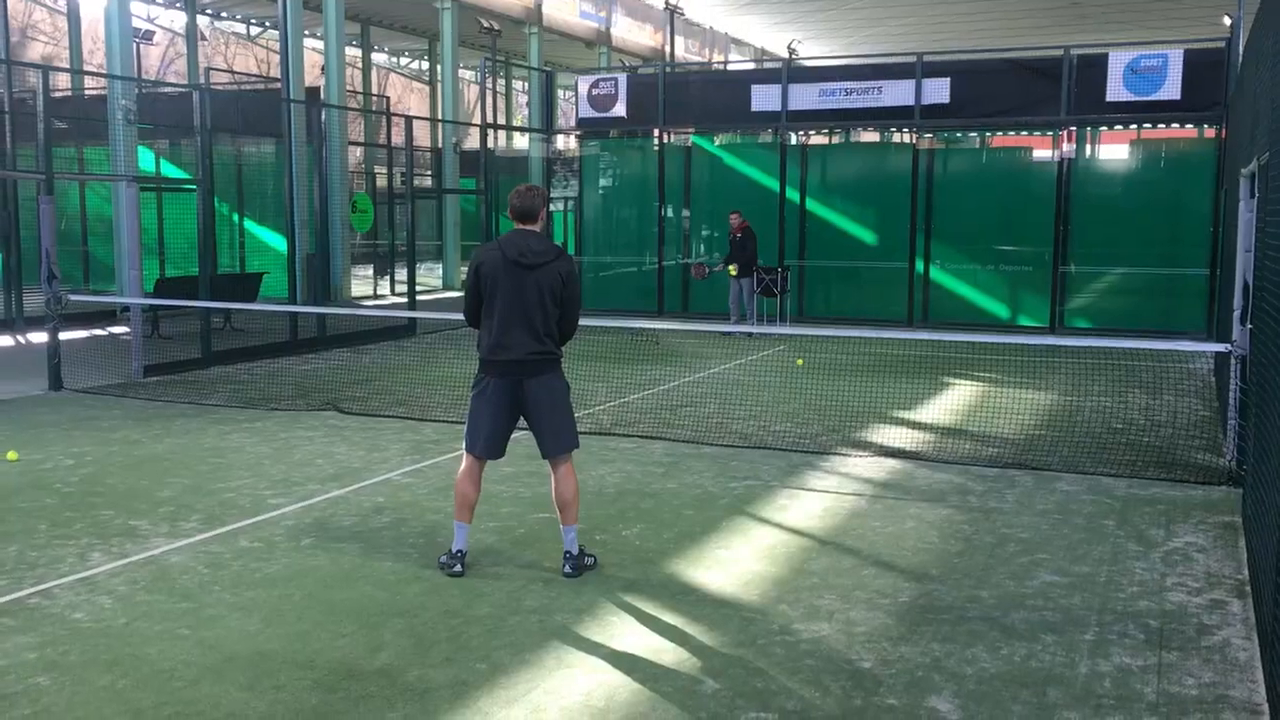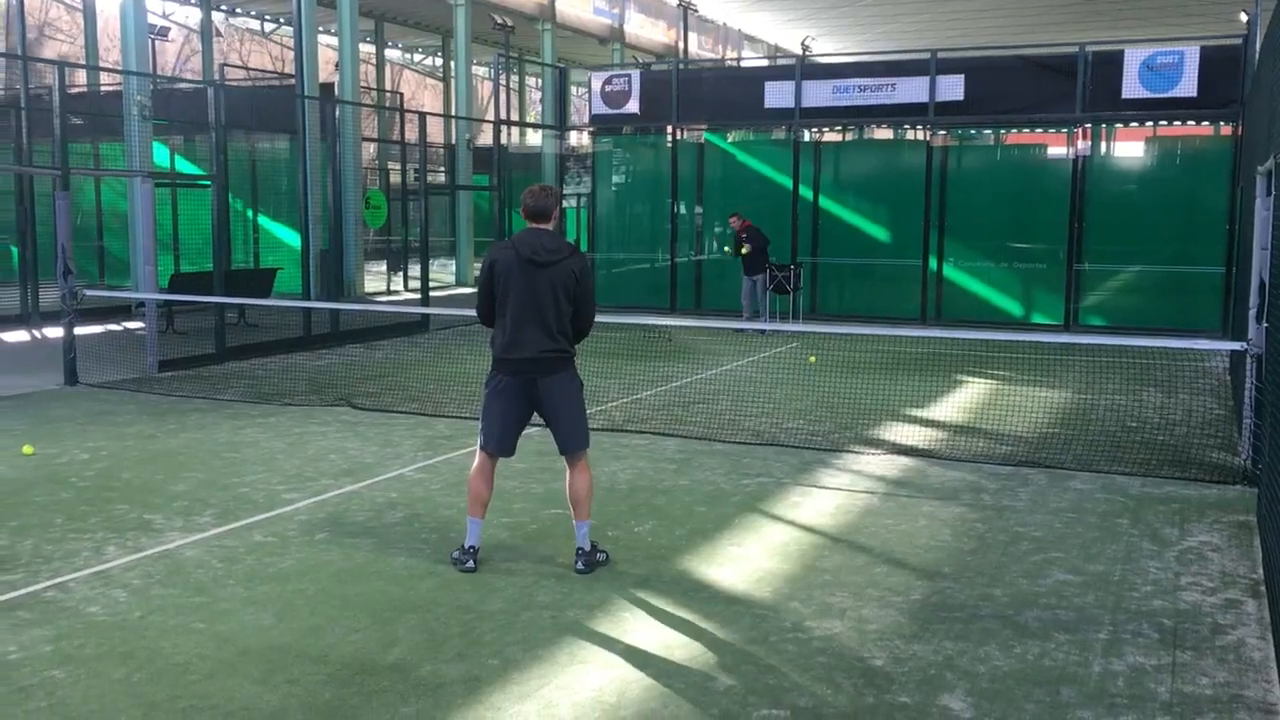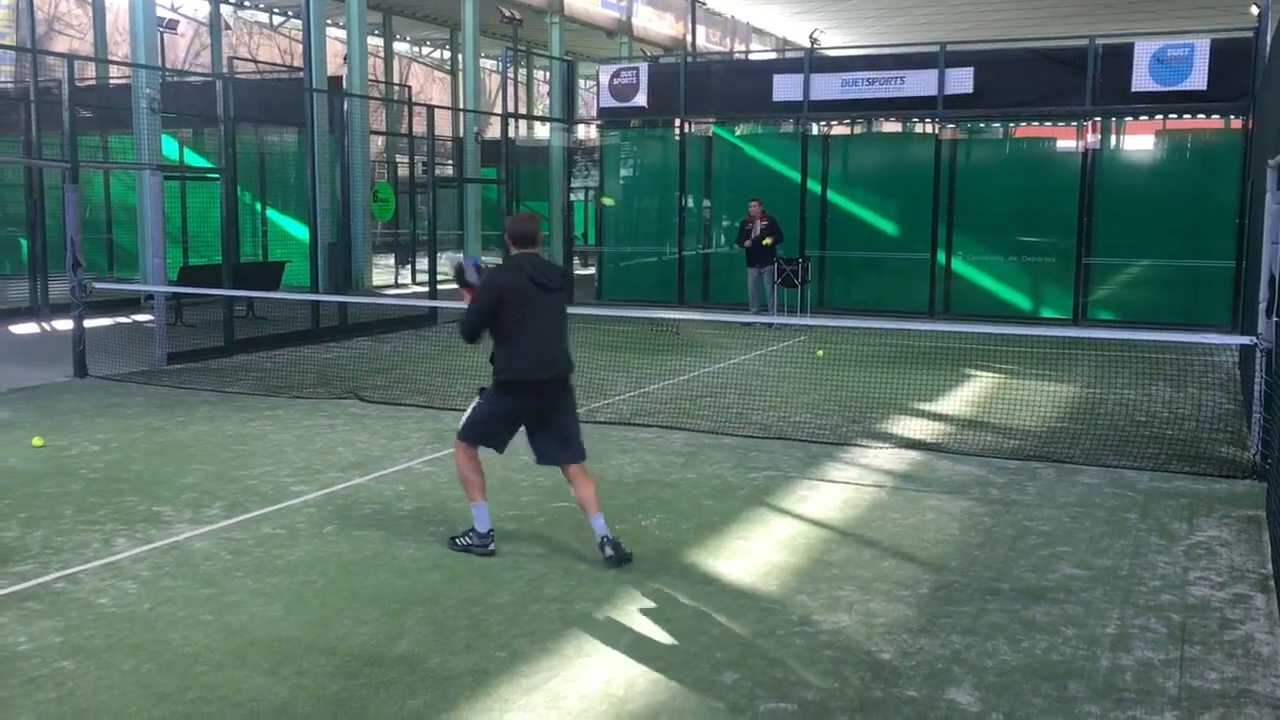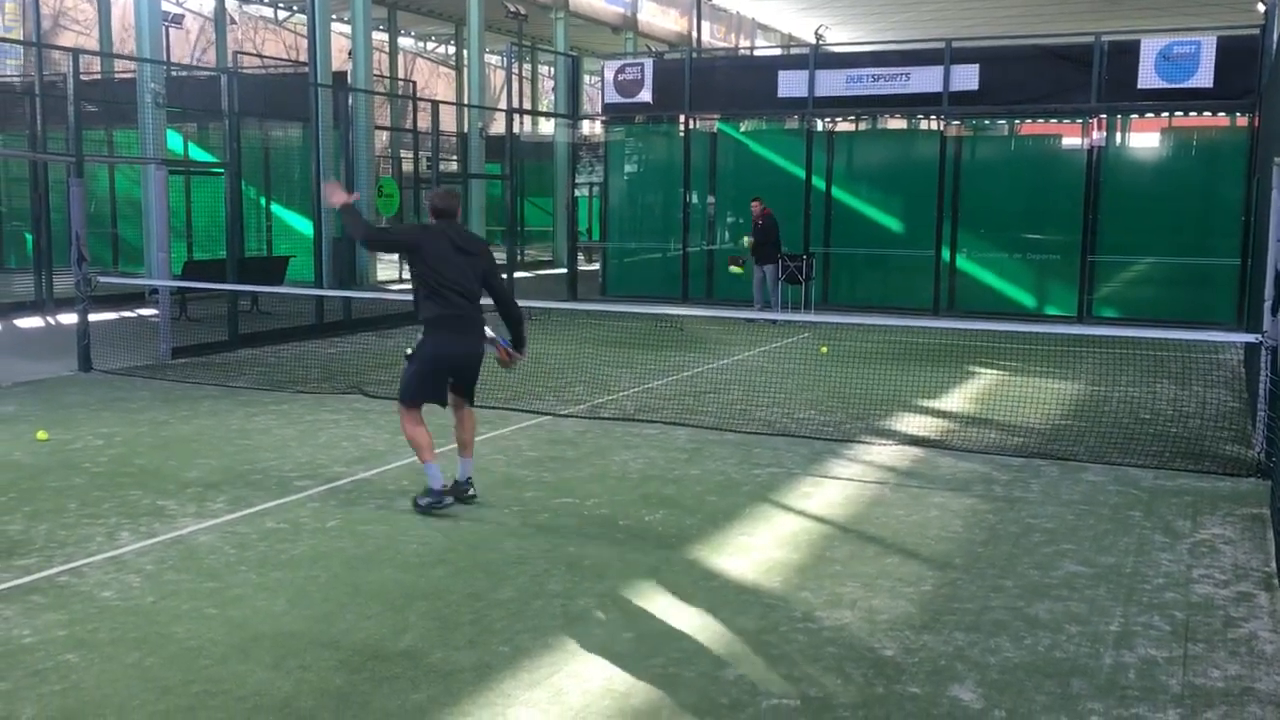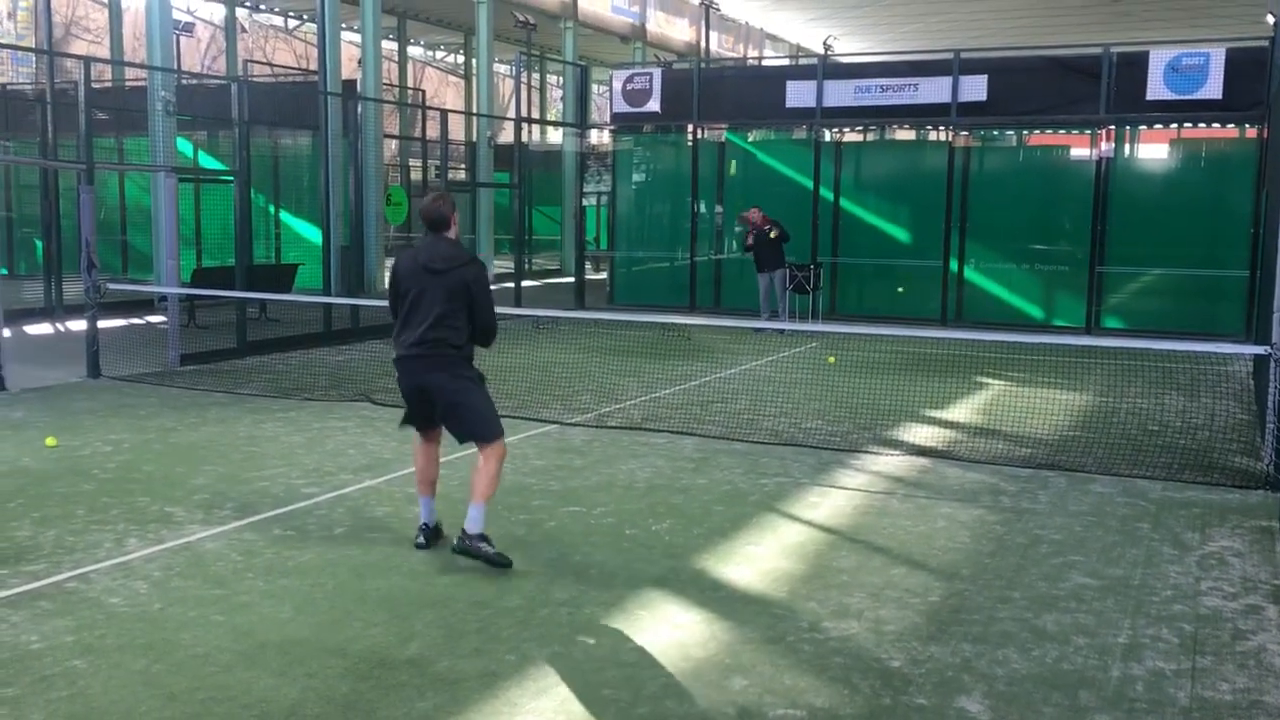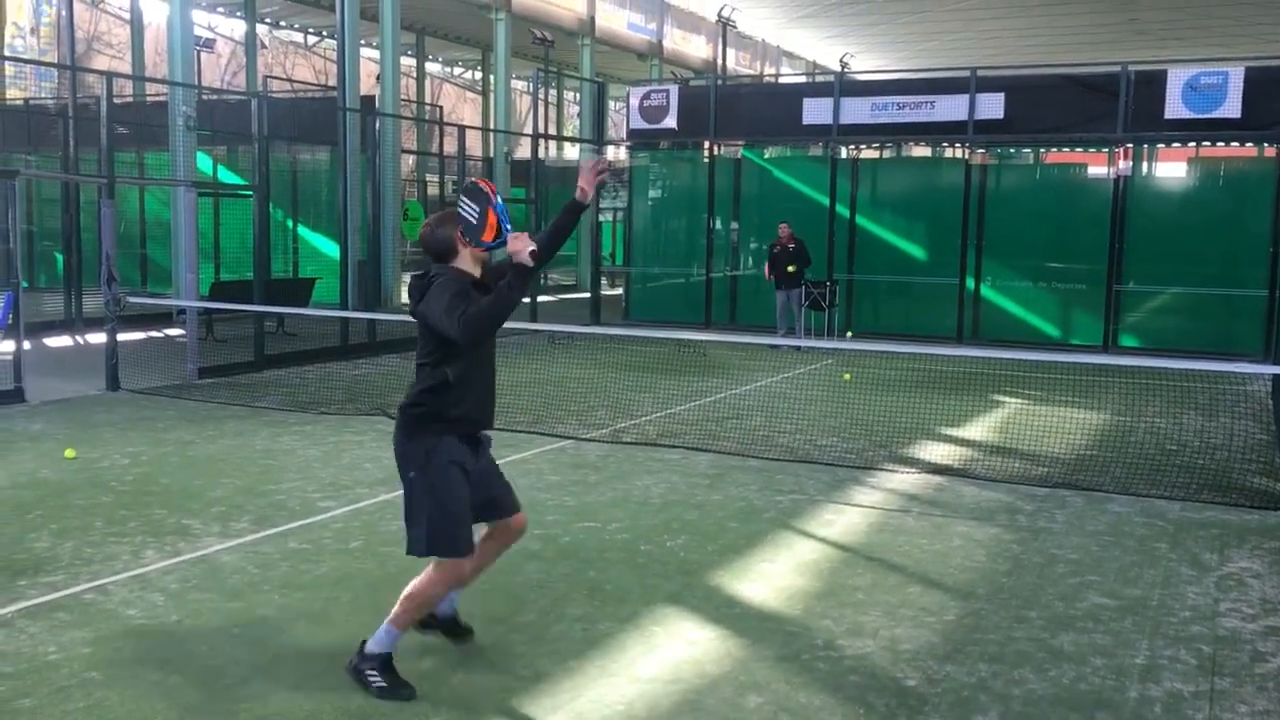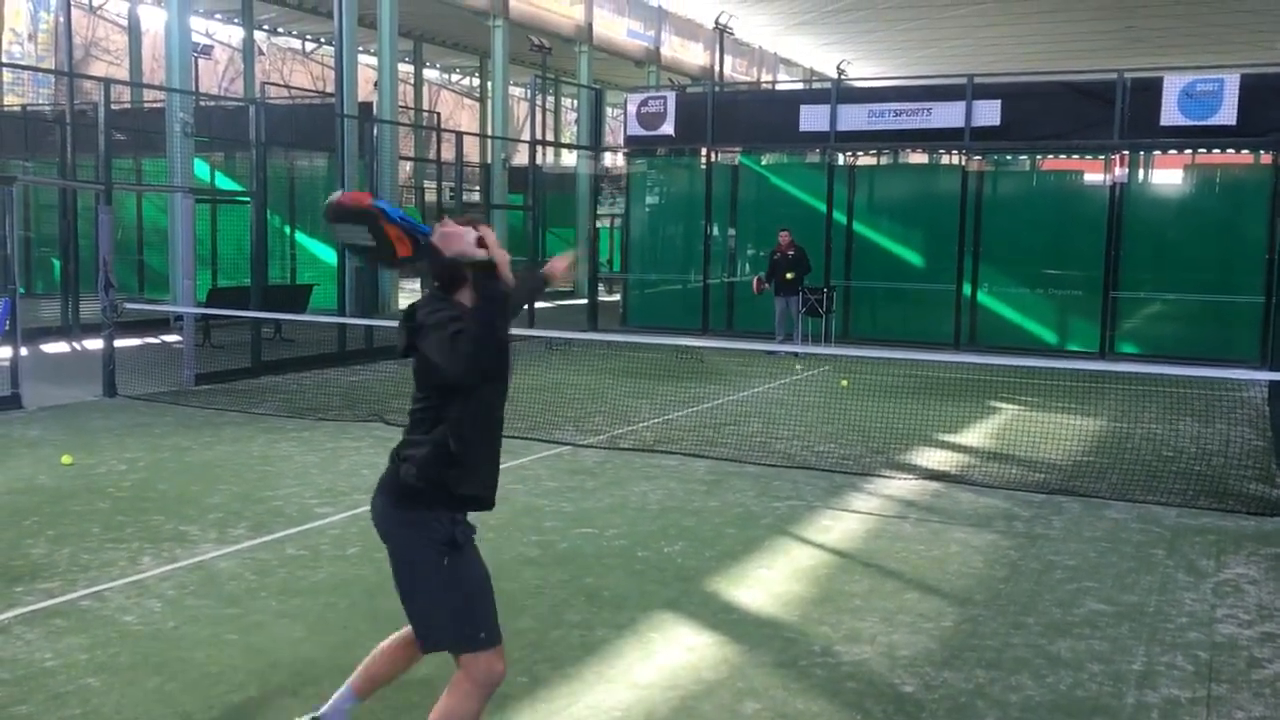
dt=0.7s
person 1, frame 1
left shoulder: (484, 257)
right shoulder: (561, 262)
left elbow: (471, 316)
right elbow: (569, 325)
left hip: (495, 371)
right hip: (543, 373)
left knee: (472, 461)
right knee: (562, 462)
left ankle: (457, 551)
right ankle: (572, 553)
person 1, frame 2
left shoulder: (498, 255)
right shoulder: (575, 260)
left elbow: (485, 315)
right elbow: (584, 323)
left hip: (508, 369)
right hip: (557, 370)
left knee: (485, 458)
right knee: (577, 459)
left ankle: (470, 548)
right ankle: (584, 549)
person 1, frame 3
left shoulder: (497, 279)
right shoulder: (559, 278)
left elbow: (469, 332)
left wrist: (471, 305)
left hip: (511, 386)
right hip: (555, 386)
left knee: (465, 446)
right knee: (575, 469)
left ankle: (482, 533)
right ankle: (605, 539)
person 1, frame 4
left shoulder: (420, 236)
right shoulder: (480, 249)
left elbow: (369, 236)
right elbow: (506, 302)
left wrist: (345, 206)
right wrist: (517, 342)
left hip: (437, 339)
right hip: (472, 340)
left knee: (408, 413)
right knee: (463, 405)
left ankle: (437, 487)
right ankle: (464, 481)
person 1, frame 5
left shoulder: (403, 262)
right shoulder: (471, 267)
right elbow: (486, 331)
right wrist: (464, 339)
left hip: (409, 366)
right hip: (451, 367)
left knee: (428, 438)
right knee: (492, 448)
left ankle: (427, 525)
right ankle: (473, 532)
person 1, frame 6
left shoulder: (477, 281)
right shoulder: (445, 289)
left elbow: (536, 252)
right elbow: (473, 330)
left wrist: (579, 201)
right wrist: (517, 271)
left hip: (461, 438)
right hip: (429, 441)
left knee: (510, 524)
right knee: (457, 563)
left ankle: (440, 607)
right ankle: (374, 653)
person 1, frame 7
left shoulder: (458, 311)
right shoulder: (448, 326)
left elbow: (501, 300)
right elbow: (479, 365)
left wrist: (540, 277)
right wrist: (495, 270)
left hip: (418, 503)
right hip: (427, 513)
left knee: (429, 630)
right knee: (483, 668)
